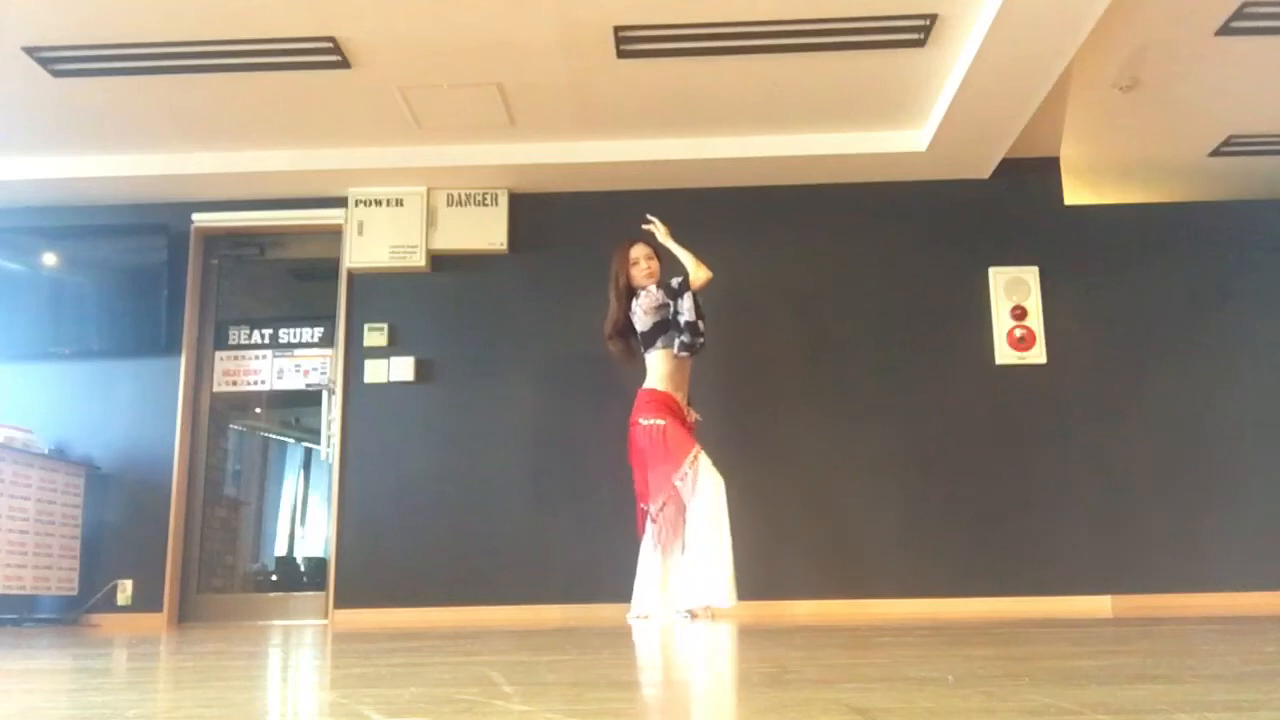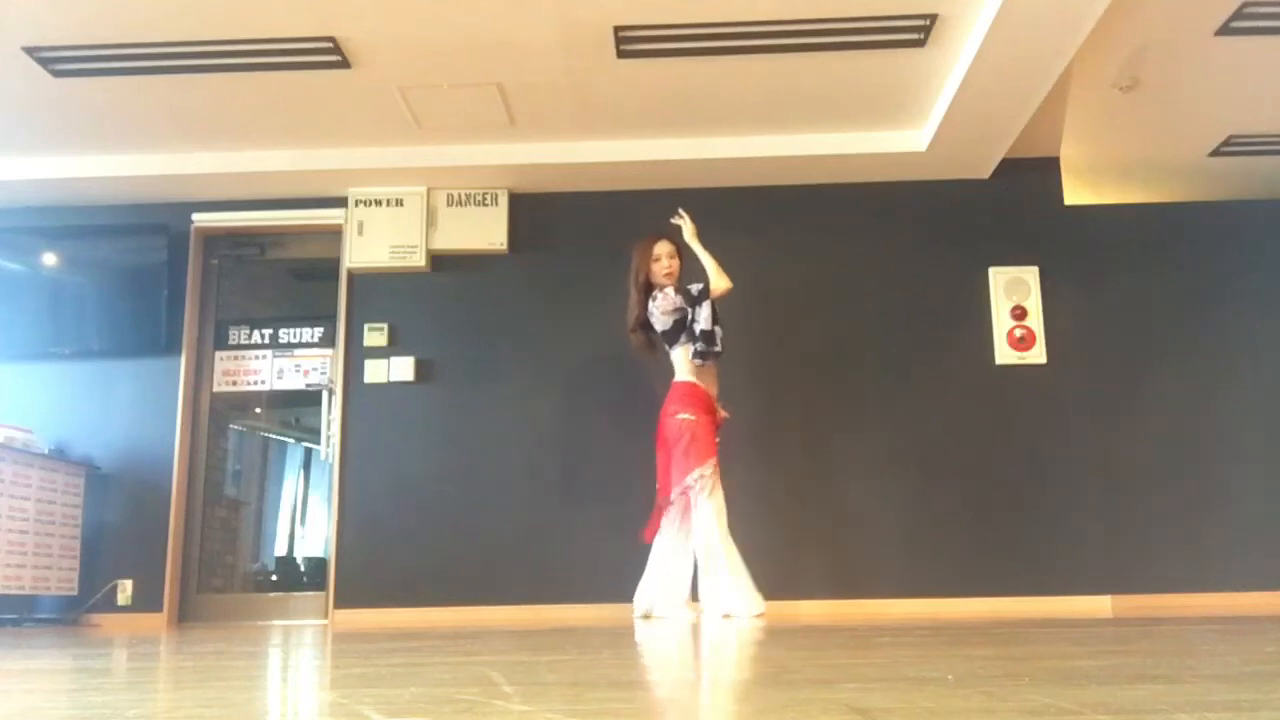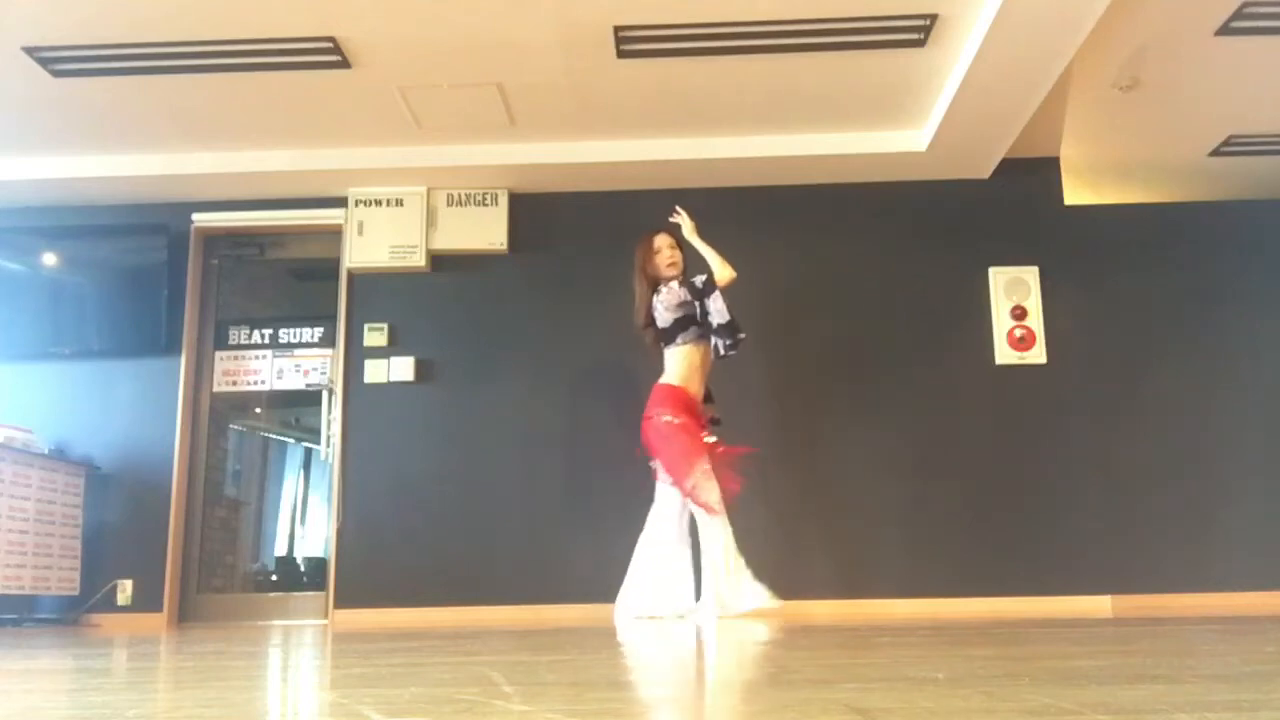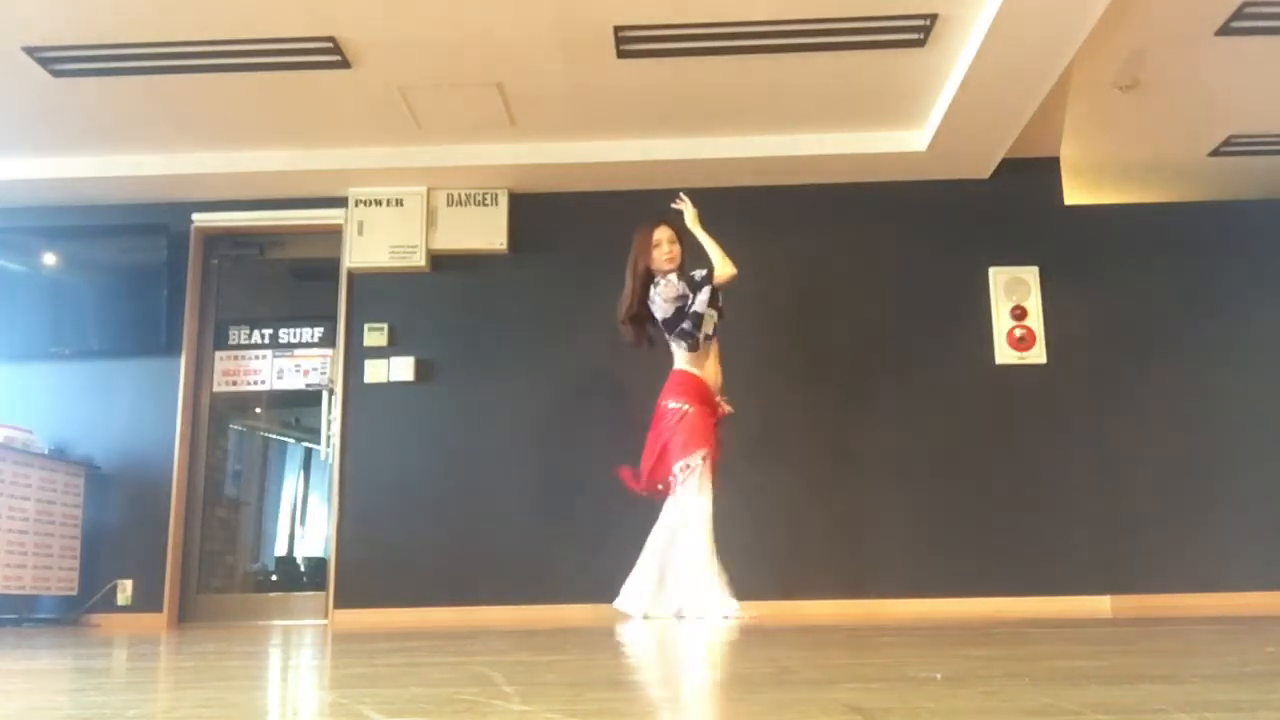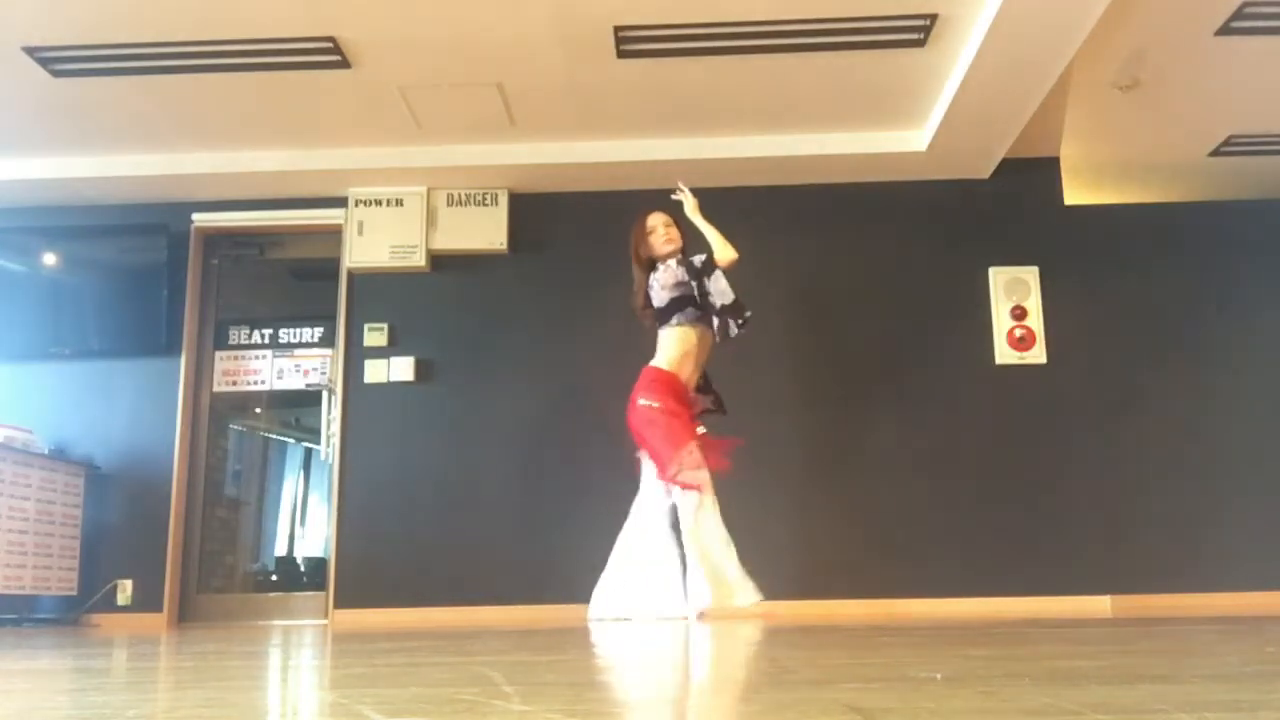
dt=0.5s
person 1, frame 1
left shoulder: (659, 304)
right shoulder: (645, 301)
right elbow: (702, 275)
right wrist: (670, 240)
left hip: (668, 414)
right hip: (656, 412)
left knee: (666, 510)
right knee: (706, 487)
left ankle: (657, 601)
right ankle: (694, 591)
person 1, frame 2
left shoulder: (677, 302)
right shoulder: (664, 301)
right elbow: (723, 285)
right wrist: (695, 240)
left hip: (696, 407)
right hip: (688, 406)
left knee: (688, 505)
right knee: (702, 500)
left ankle: (662, 599)
right ankle: (724, 597)
person 1, frame 3
left shoulder: (682, 297)
right shoulder: (667, 294)
right elbow: (726, 275)
right wrist: (695, 236)
left hip: (683, 409)
right hip: (670, 407)
left knee: (671, 506)
right knee: (707, 498)
left ankle: (646, 598)
right ankle: (724, 594)
person 1, frame 4
left shoulder: (679, 290)
right shoulder: (665, 288)
right elbow: (727, 271)
right wrist: (696, 226)
left hip: (700, 400)
right hip: (686, 397)
left knee: (686, 501)
right knee: (694, 499)
left ankle: (651, 596)
right ankle: (700, 597)
person 1, frame 5
left shoulder: (682, 276)
right shoulder: (665, 274)
right elbow: (727, 256)
right wrist: (697, 215)
left hip: (676, 398)
right hip: (658, 394)
left knee: (657, 498)
right knee: (694, 491)
left ankle: (623, 598)
right ankle: (711, 591)
